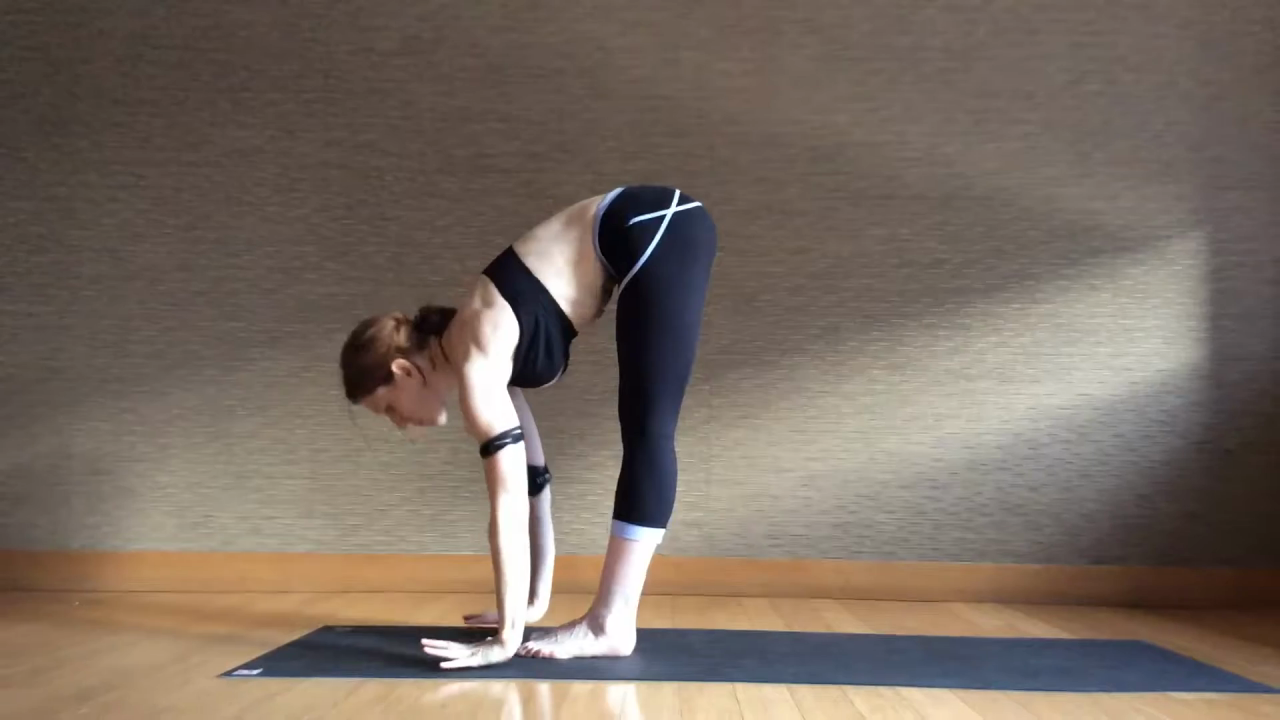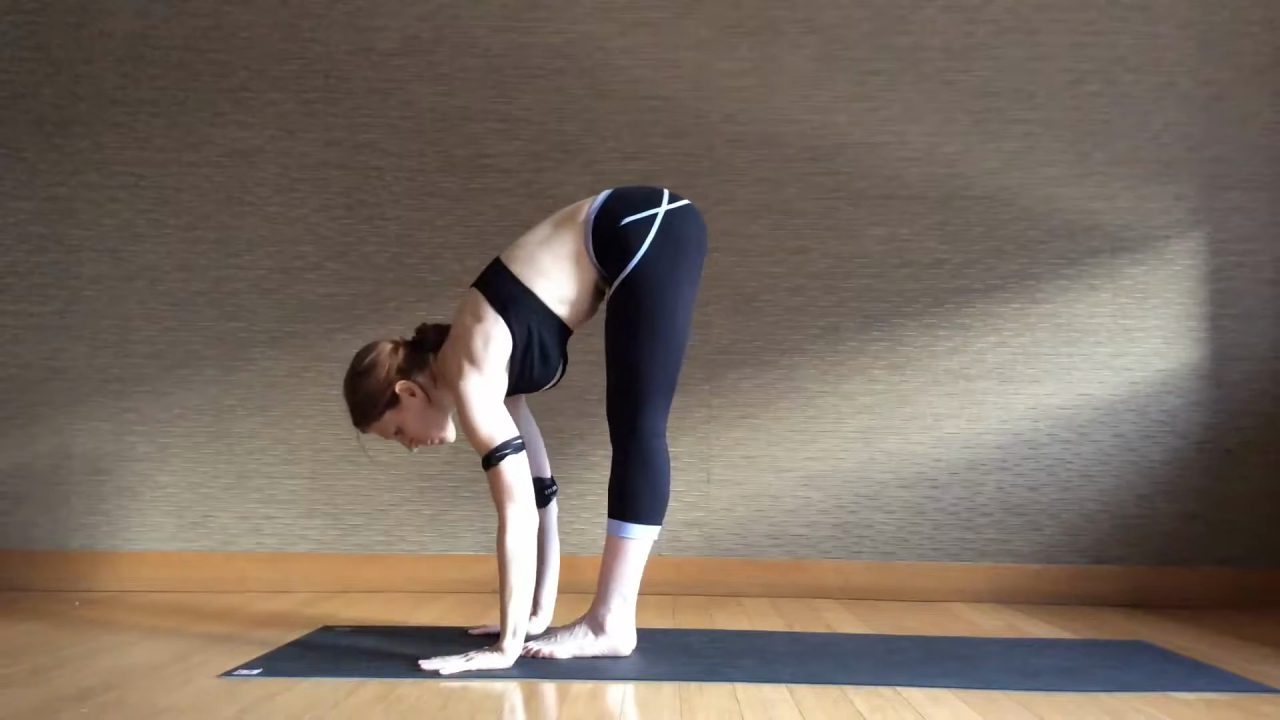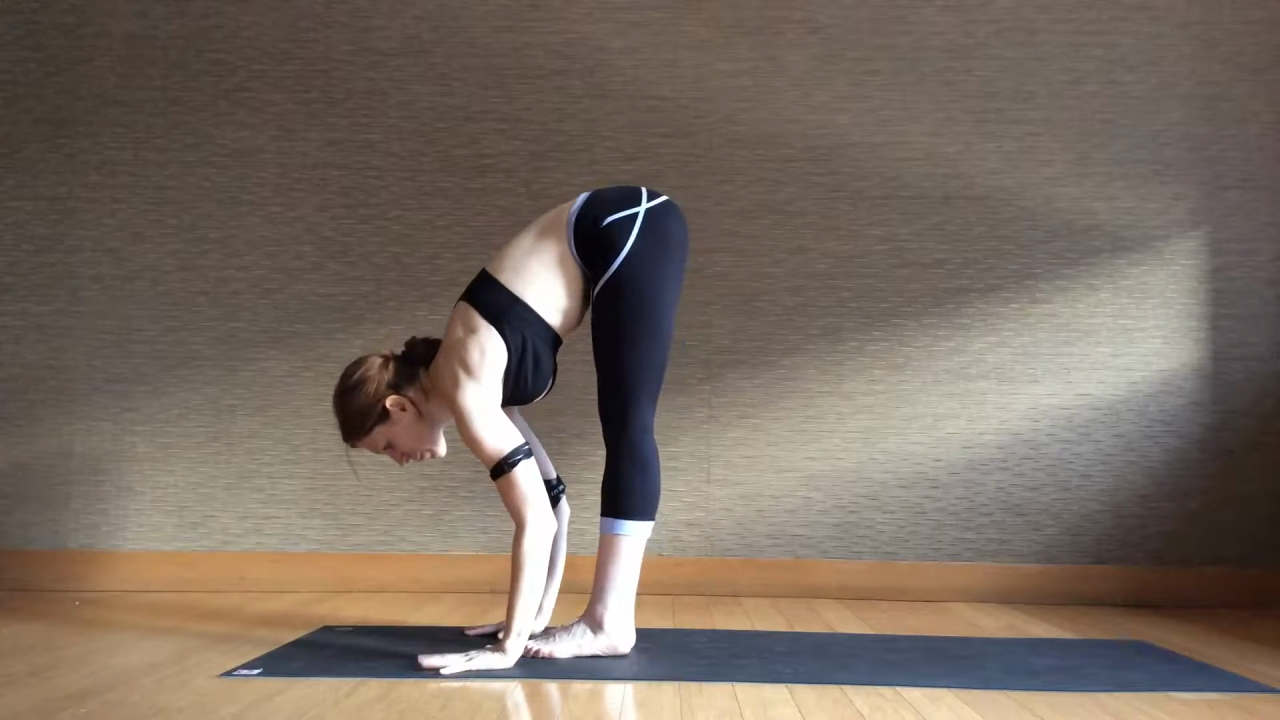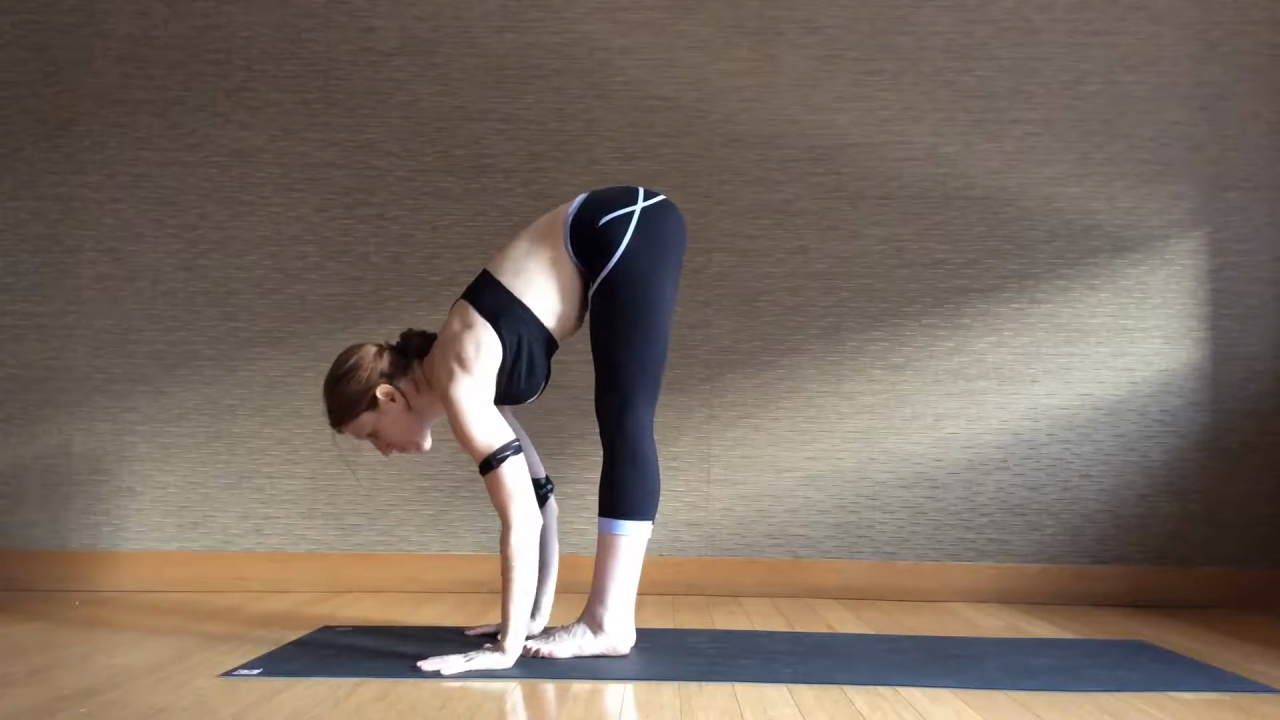
dt=0.4s
person 1, frame 1
left shoulder: (474, 364)
right shoulder: (488, 357)
left elbow: (509, 504)
right elbow: (532, 477)
left wrist: (508, 638)
right wrist: (534, 600)
left hip: (657, 232)
right hip: (657, 231)
left knee: (647, 433)
right knee: (642, 434)
left ankle: (610, 624)
right ankle: (612, 619)
person 1, frame 2
left shoulder: (470, 379)
right shoulder: (486, 369)
left elbow: (518, 514)
right elbow: (539, 490)
left wrist: (509, 647)
right wrist: (538, 614)
left hip: (650, 231)
right hip: (645, 230)
left knee: (637, 432)
right knee: (631, 433)
left ankle: (611, 624)
right ankle: (612, 618)
person 1, frame 3
left shoulder: (465, 391)
right shoulder: (474, 381)
left elbow: (535, 520)
right elbow: (549, 497)
left wrist: (509, 646)
right wrist: (536, 617)
left hip: (631, 230)
right hip: (625, 232)
left knee: (627, 429)
right knee: (623, 430)
left ankle: (609, 623)
right ankle: (608, 617)
person 1, frame 4
left shoulder: (458, 386)
right shoulder: (467, 376)
left elbow: (521, 519)
right elbow: (538, 495)
left wrist: (508, 647)
right wrist: (535, 616)
left hip: (628, 230)
right hip: (619, 232)
left knee: (625, 426)
right knee: (620, 427)
left ankle: (609, 625)
right ankle: (608, 619)
